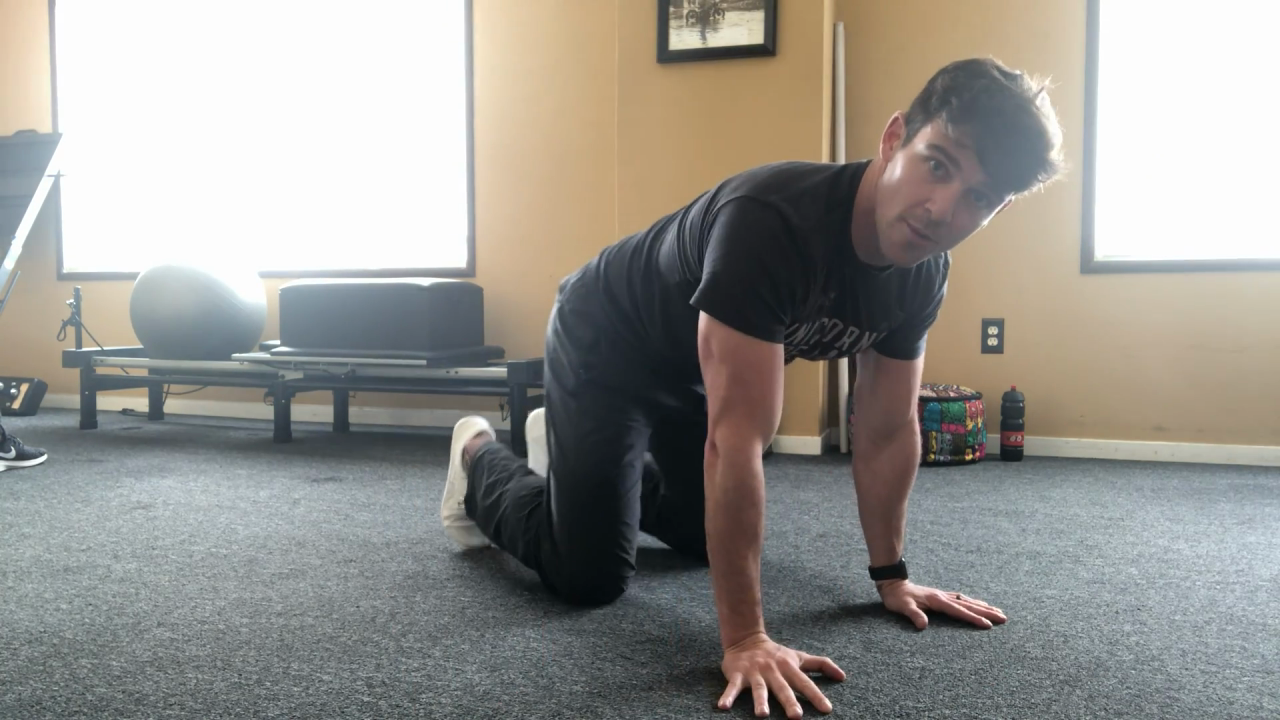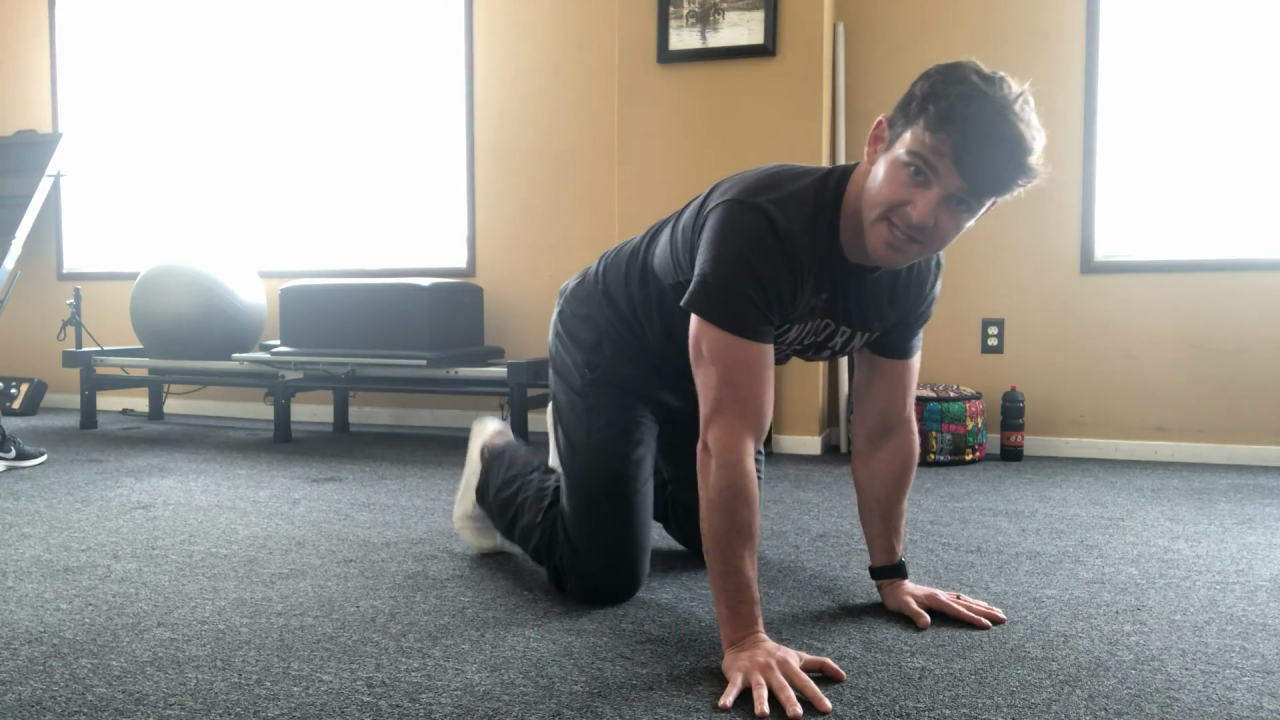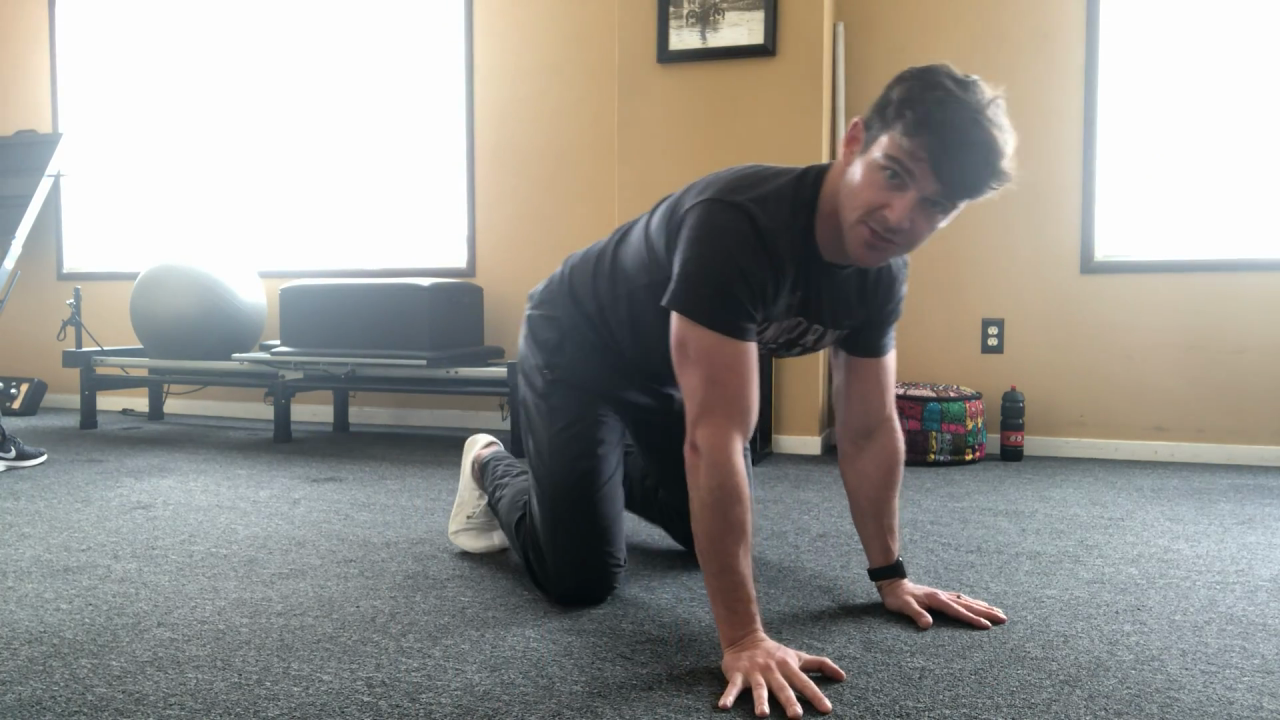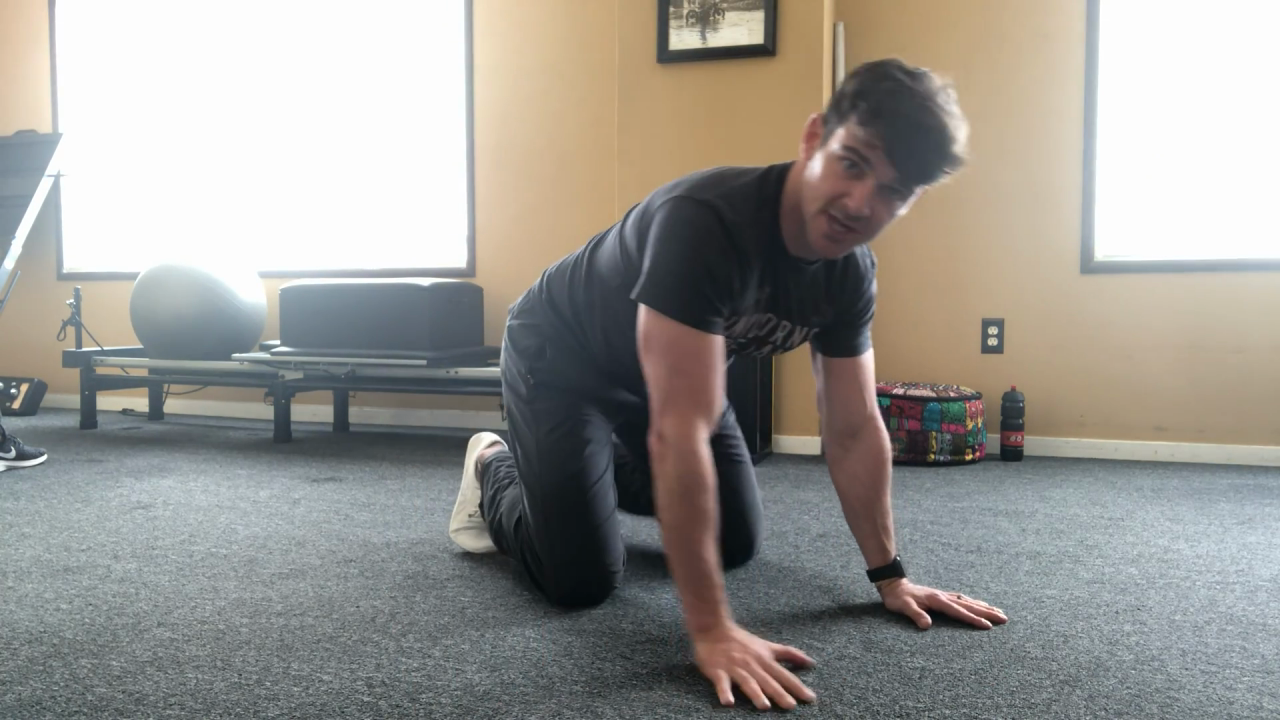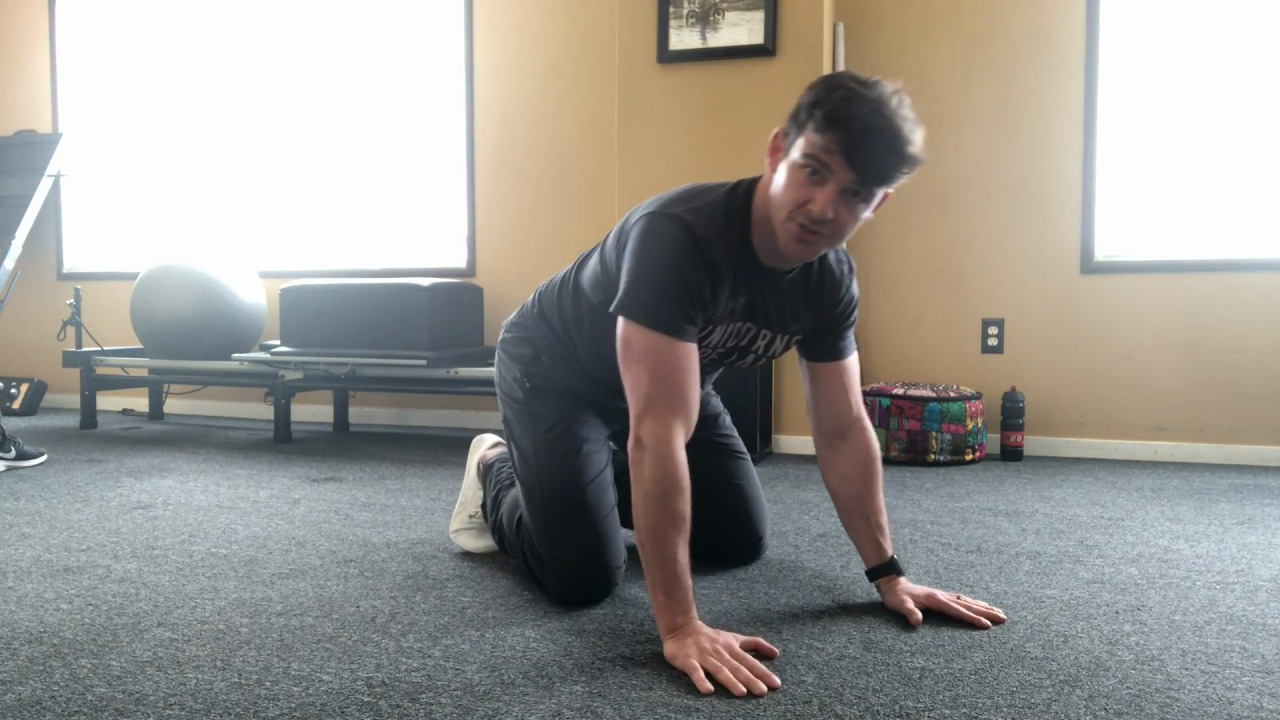
dt=0.2s
person 1, frame 1
left shoulder: (922, 272)
right shoulder: (772, 222)
left elbow: (887, 432)
right elbow: (737, 441)
left wrist: (891, 575)
right wrist: (745, 639)
left hip: (692, 366)
right hip: (604, 342)
left knee: (712, 536)
right knee: (591, 577)
left ankle: (567, 444)
right ankle: (481, 461)
person 1, frame 2
left shoulder: (915, 270)
right shoulder: (760, 224)
left elbow: (885, 431)
right elbow: (729, 440)
left wrist: (891, 575)
right wrist: (744, 639)
left hip: (697, 362)
right hip: (608, 344)
left knee: (714, 534)
right knee: (604, 575)
left ankle: (582, 447)
right ankle: (498, 457)
person 1, frame 3
left shoulder: (879, 272)
right shoulder: (737, 224)
left elbow: (869, 431)
right elbow: (716, 439)
left wrist: (889, 575)
right wrist: (743, 639)
left hip: (671, 366)
right hip: (576, 347)
left knee: (712, 530)
right knee: (584, 577)
left ankle: (612, 458)
right ankle: (493, 468)
person 1, frame 4
left shoulder: (847, 271)
right shoulder: (704, 222)
left elbow: (854, 430)
right elbow: (680, 429)
left wrist: (889, 576)
right wrist: (713, 630)
left hip: (660, 371)
right hip: (559, 359)
left knee: (737, 538)
right knee: (582, 578)
left ankle: (609, 463)
right ankle: (495, 470)
person 1, frame 5
left shoulder: (828, 278)
right shoulder: (678, 236)
left elbow: (843, 431)
right elbow: (657, 434)
left wrist: (888, 574)
right wrist: (680, 626)
left hip: (663, 379)
right hip: (554, 371)
left knee: (743, 539)
right knee: (585, 575)
left ankle: (608, 480)
right ankle: (496, 473)
